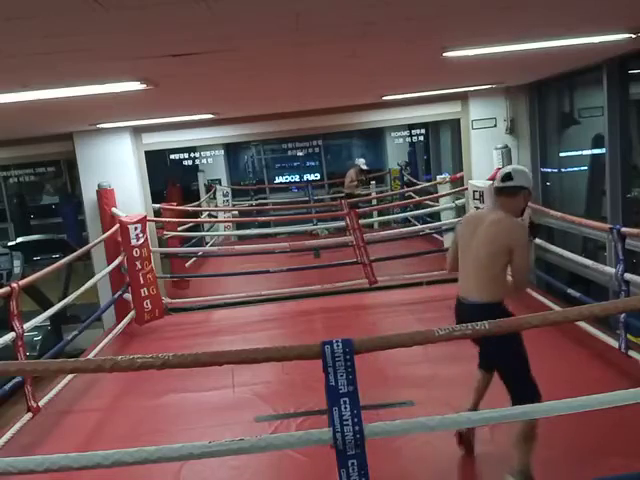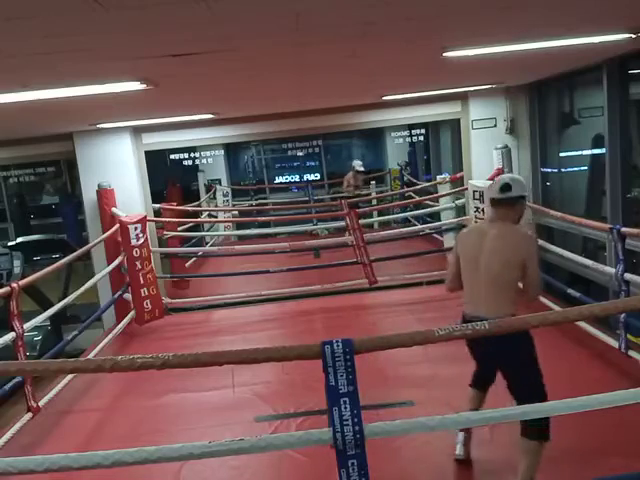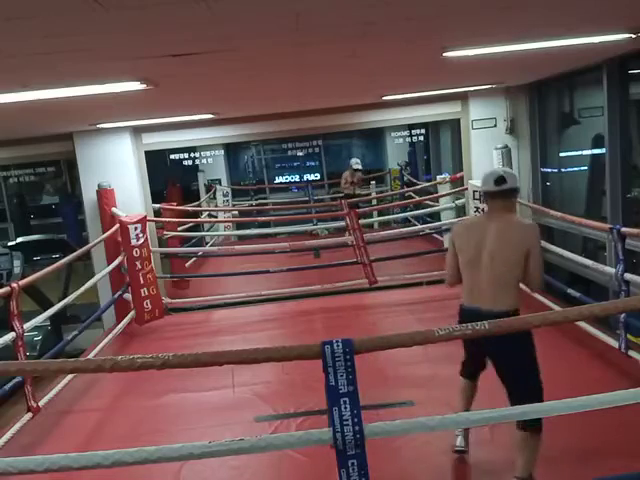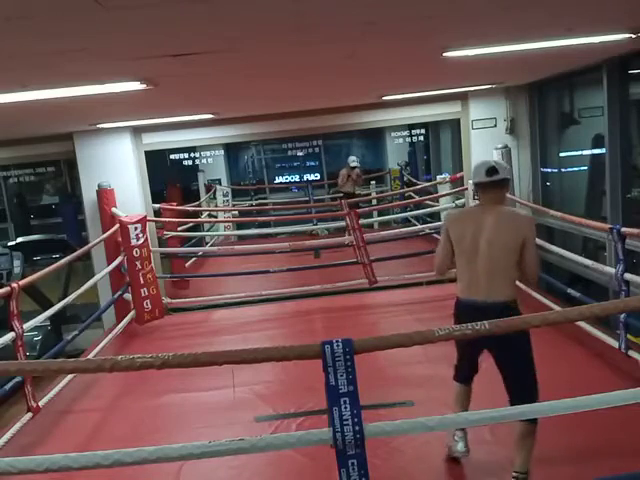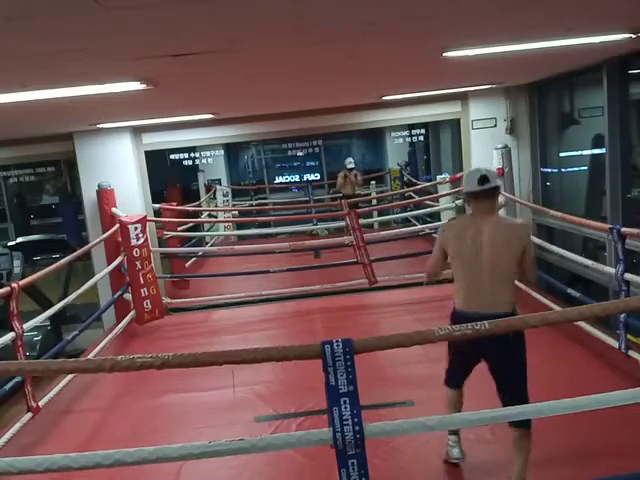
dt=0.1s
person 1, frame 1
left shoulder: (469, 220)
right shoulder: (515, 228)
left elbow: (452, 266)
right elbow: (521, 283)
left hip: (464, 309)
right hip: (488, 314)
left knee: (493, 358)
right knee: (527, 395)
person 1, frame 2
left shoulder: (465, 236)
right shoulder: (524, 240)
left elbow: (451, 284)
right elbow: (534, 292)
left hip: (472, 327)
right hip: (507, 331)
left knee: (483, 375)
left ankle: (463, 439)
person 1, frame 3
left shoulder: (461, 229)
right shoulder: (527, 231)
left elbow: (451, 280)
right elbow: (535, 284)
left hip: (468, 319)
right hip: (504, 323)
left knee: (472, 365)
right knee: (528, 402)
left ankle: (462, 433)
person 1, frame 4
left shoulder: (454, 221)
right shoulder: (523, 222)
left elbow: (440, 268)
right elbow: (531, 276)
left hip: (466, 313)
right hip: (504, 316)
left knee: (464, 372)
right knee: (525, 397)
left ankle: (459, 437)
person 1, frame 5
left shoulder: (449, 231)
right shoulder: (519, 231)
left elbow: (430, 274)
right elbow: (529, 278)
left hip: (463, 322)
left knee: (455, 377)
right knee: (516, 404)
left ankle: (454, 441)
